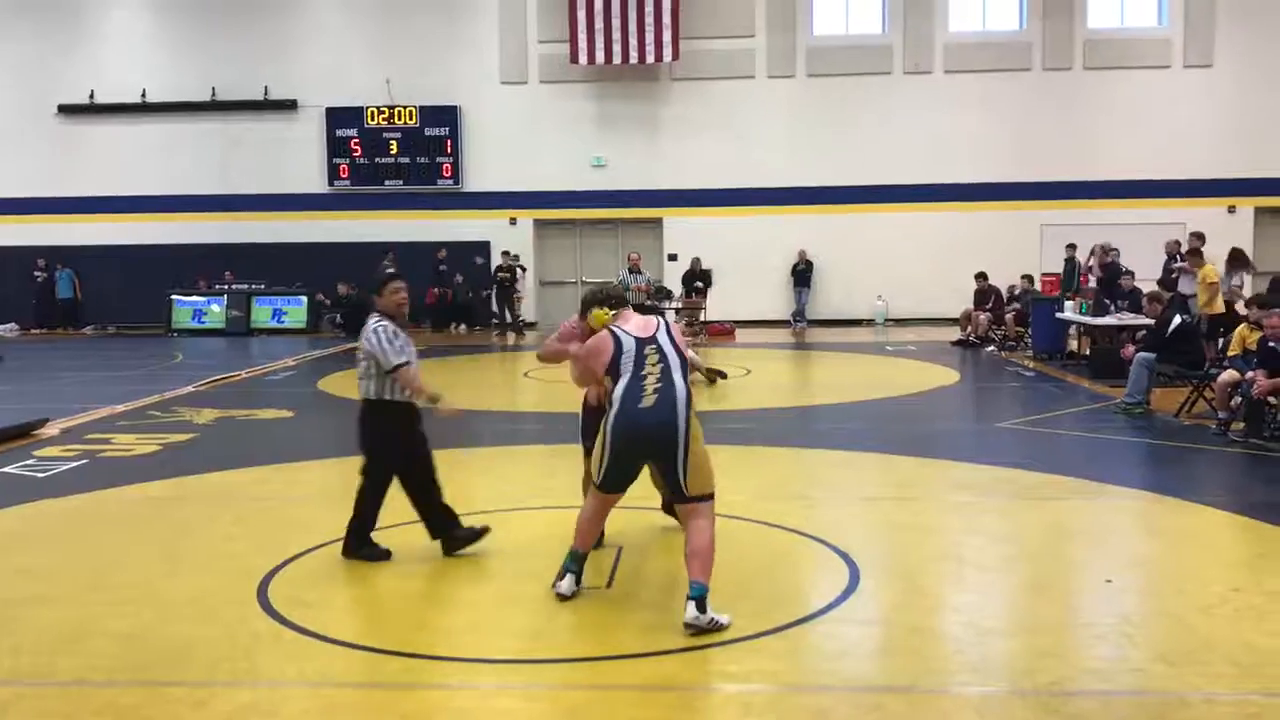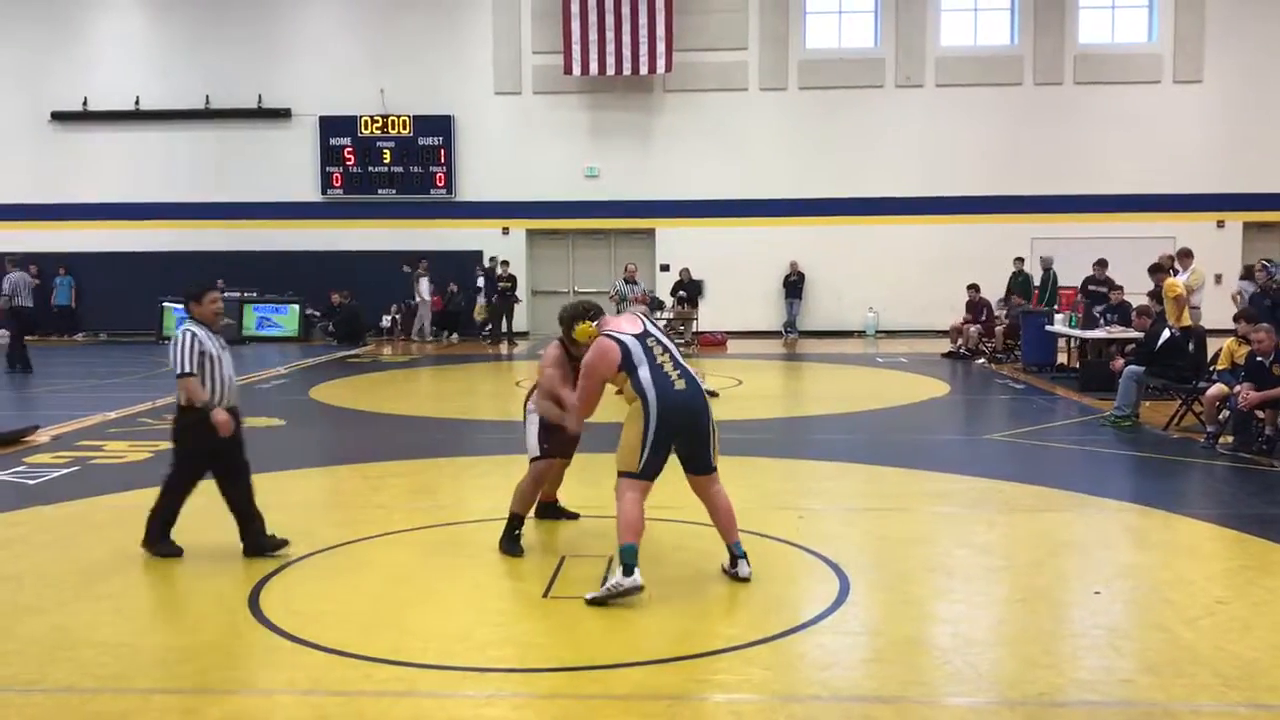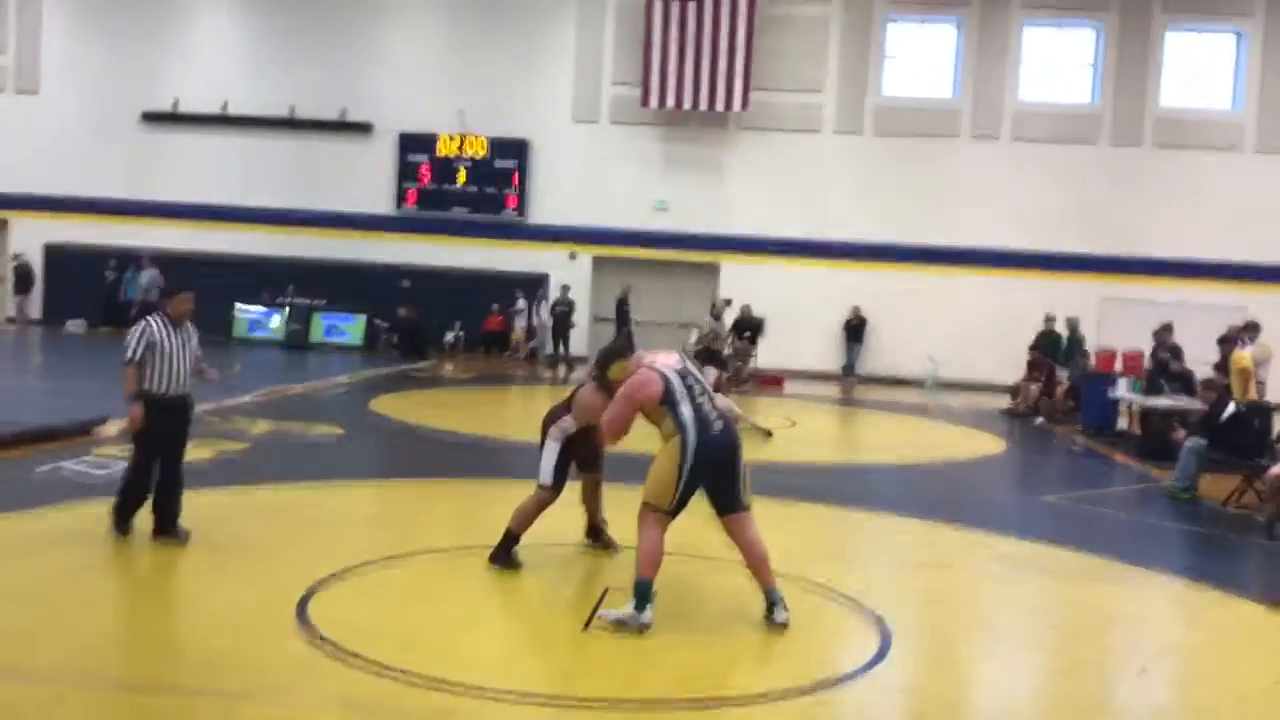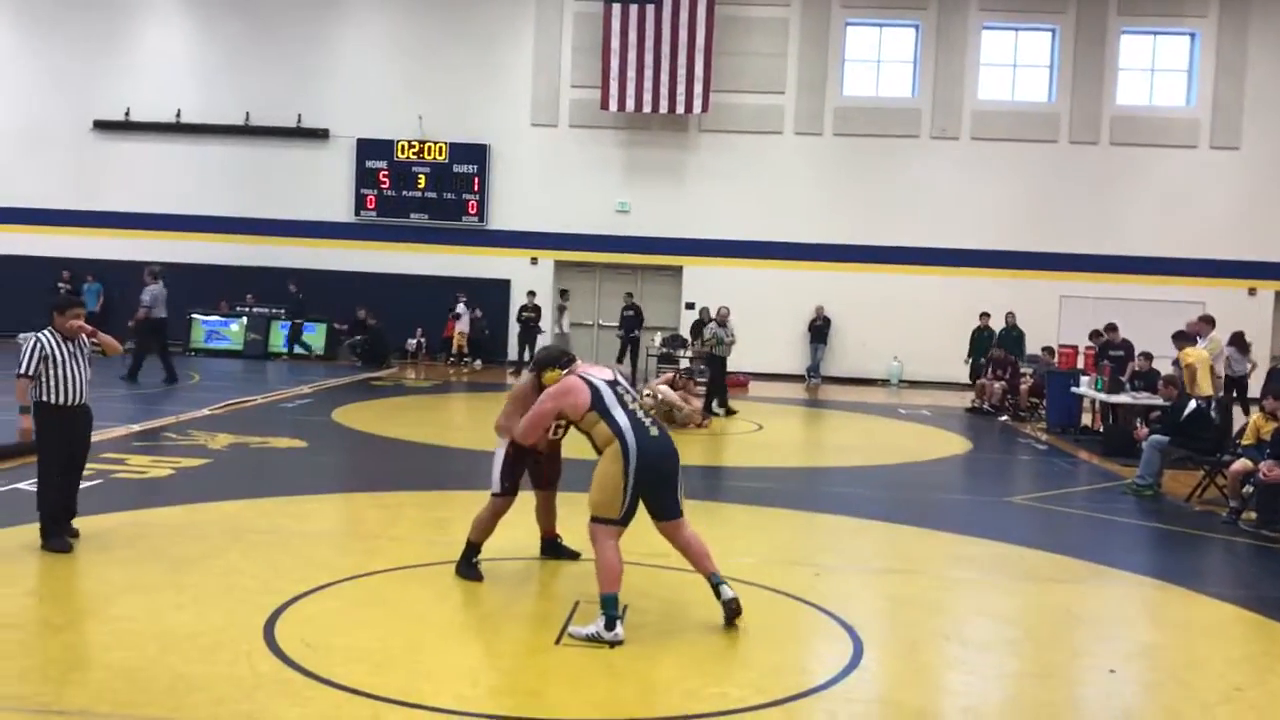
dt=1s
person 1, frame 1
left shoulder: (599, 342)
right shoulder: (669, 327)
left elbow: (581, 378)
left wrist: (590, 365)
left hip: (625, 424)
right hip: (675, 423)
left knee: (599, 498)
right knee: (699, 513)
left ankle: (570, 576)
right ankle: (697, 606)
person 1, frame 2
left shoulder: (597, 353)
right shoulder: (637, 317)
left elbow: (580, 412)
left hip: (655, 408)
right hip: (694, 400)
left knee: (629, 491)
right knee: (709, 485)
left ankle: (628, 572)
right ankle: (738, 561)
person 1, frame 3
left shoulder: (636, 382)
right shoulder: (673, 357)
left elbow: (609, 433)
left wrist: (615, 407)
left hip: (690, 445)
right hip: (726, 439)
left knee: (651, 522)
right knee: (742, 527)
left ankle: (640, 608)
right ankle: (775, 606)
person 1, frame 4
left shoulder: (561, 390)
right shoulder: (605, 372)
left elbow: (525, 435)
left wrist: (540, 419)
left hip: (628, 453)
right hip: (663, 446)
left knee: (603, 536)
right knee: (678, 527)
left ankle: (610, 623)
right ankle: (723, 591)
person 2, frame 1
left shoulder: (394, 328)
right shoulder: (379, 331)
right elbow: (401, 373)
right wrist: (433, 397)
left hip: (401, 411)
right hip: (381, 414)
left knee: (422, 475)
right knee: (377, 479)
left ankle: (450, 533)
right ankle: (357, 542)
person 2, frame 2
left shoulder: (214, 335)
right shoulder: (187, 336)
right elbow: (186, 380)
right wrist: (214, 411)
left hip: (225, 417)
right hip: (195, 421)
left knee: (237, 478)
right knee: (183, 480)
left ankle: (255, 538)
right ankle: (156, 536)
person 2, frame 3
left shoulder: (189, 330)
right shoulder: (148, 327)
left elbow: (194, 363)
right elbow: (132, 366)
left wrist: (207, 372)
right wrist: (134, 402)
left hip: (179, 405)
right hip: (153, 405)
left knee: (172, 465)
right knee: (144, 463)
left ankle: (166, 523)
right ankle: (123, 513)
person 2, frame 4
left shoulder: (83, 340)
right shoulder: (39, 342)
left elbow: (117, 350)
right elbow: (24, 379)
left wrist: (92, 332)
right wrist: (24, 414)
left hip: (80, 413)
right hip: (50, 416)
left knee: (73, 472)
right knee: (50, 475)
left ankle: (63, 521)
right ankle: (51, 534)
person 3, frame 1
right shoulder: (578, 327)
right elbow: (544, 354)
right wrist: (572, 350)
right hip: (598, 400)
right knee: (594, 463)
left ankle: (670, 502)
person 3, frame 2
right shoulder: (555, 356)
right elbow: (543, 402)
right wrist: (566, 419)
left hip: (571, 412)
right hip: (545, 411)
left knee: (561, 461)
right knee: (540, 468)
left ankle: (547, 505)
right ankle: (511, 532)
person 3, frame 3
right shoulder: (591, 394)
left hip: (585, 431)
right hip: (561, 433)
left knee: (593, 480)
right knee: (546, 493)
left ankle: (596, 530)
right ankle: (504, 547)
person 3, frame 4
right shoulder: (528, 387)
right elbow: (502, 426)
left hip: (549, 444)
right hip: (516, 442)
left knee: (547, 496)
right knee: (499, 503)
left ankle: (550, 544)
right ankle: (467, 559)
